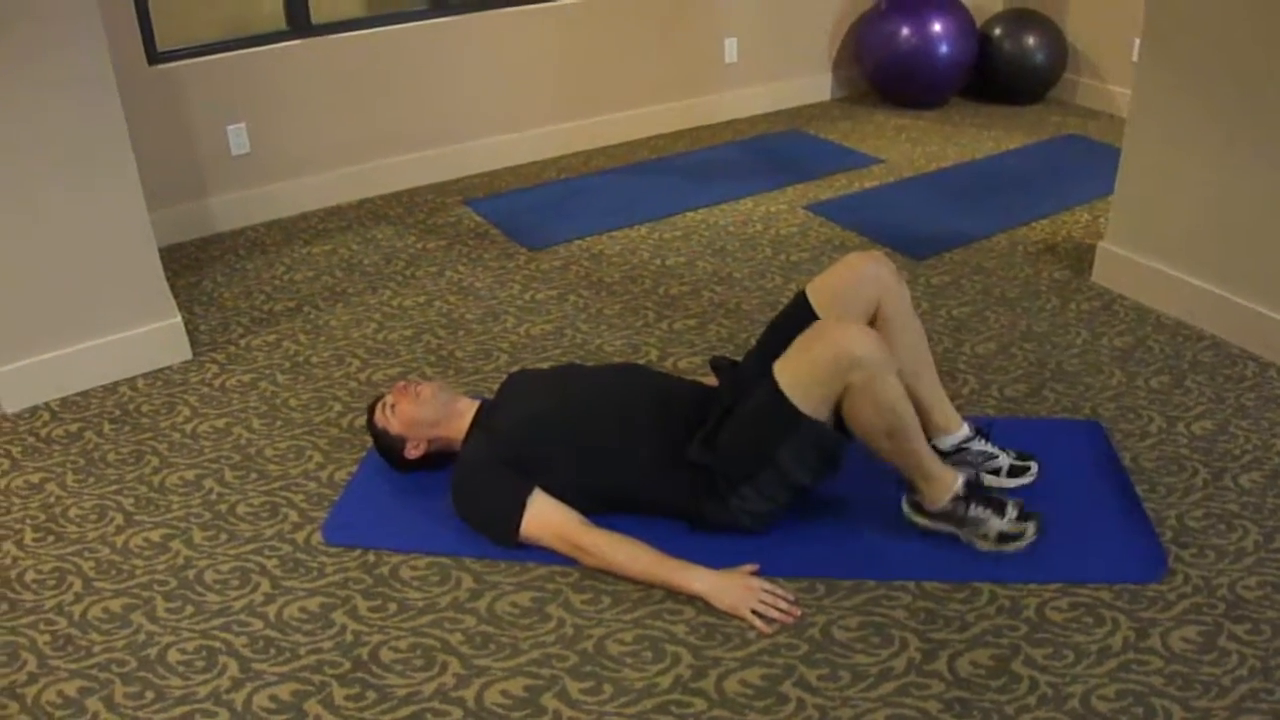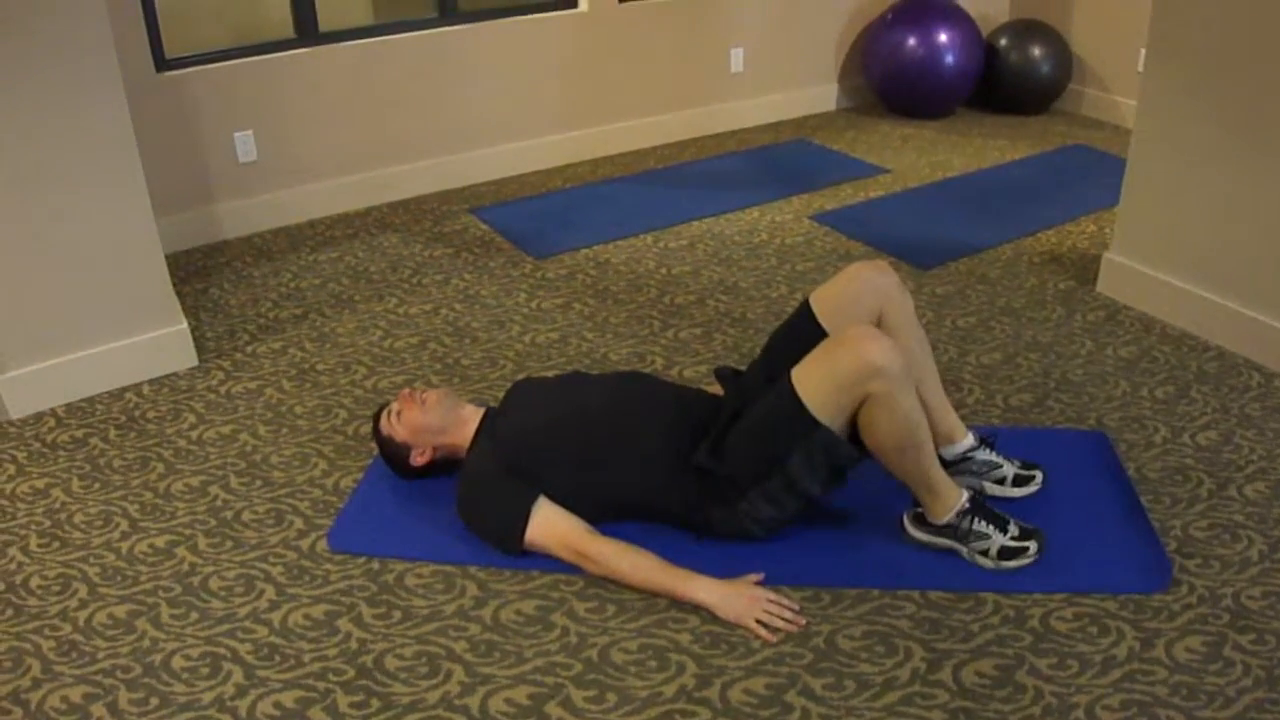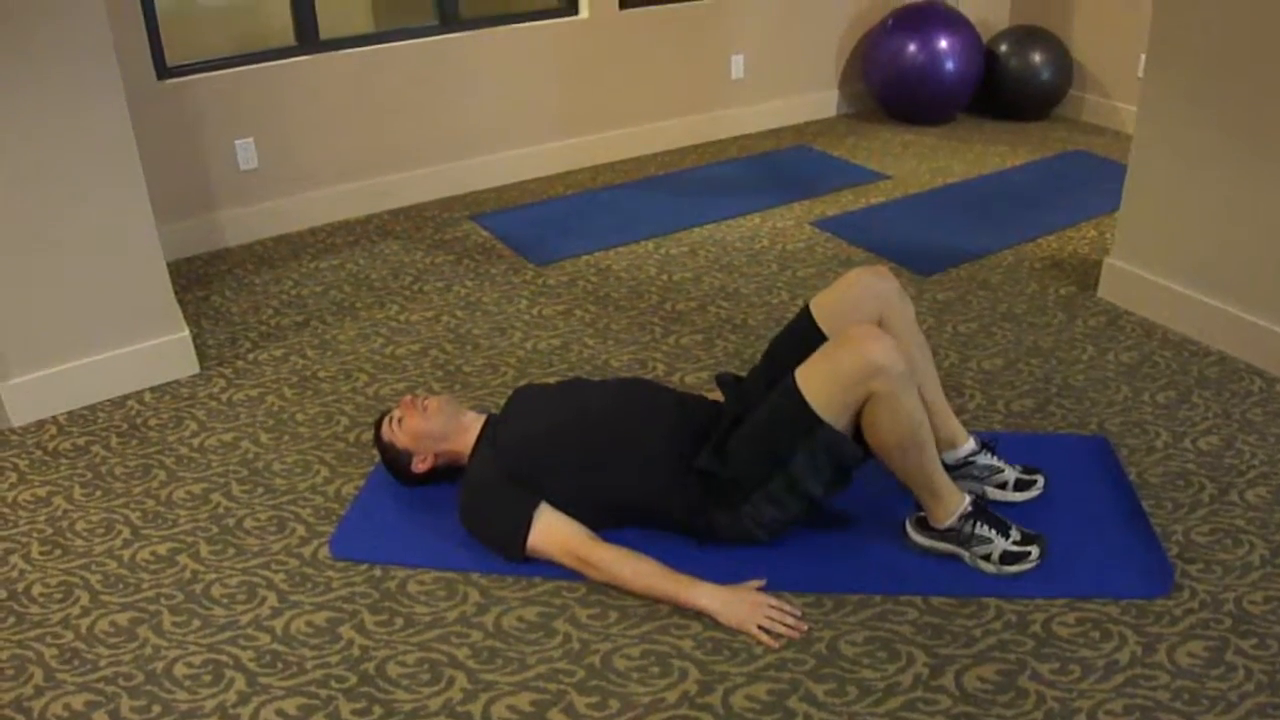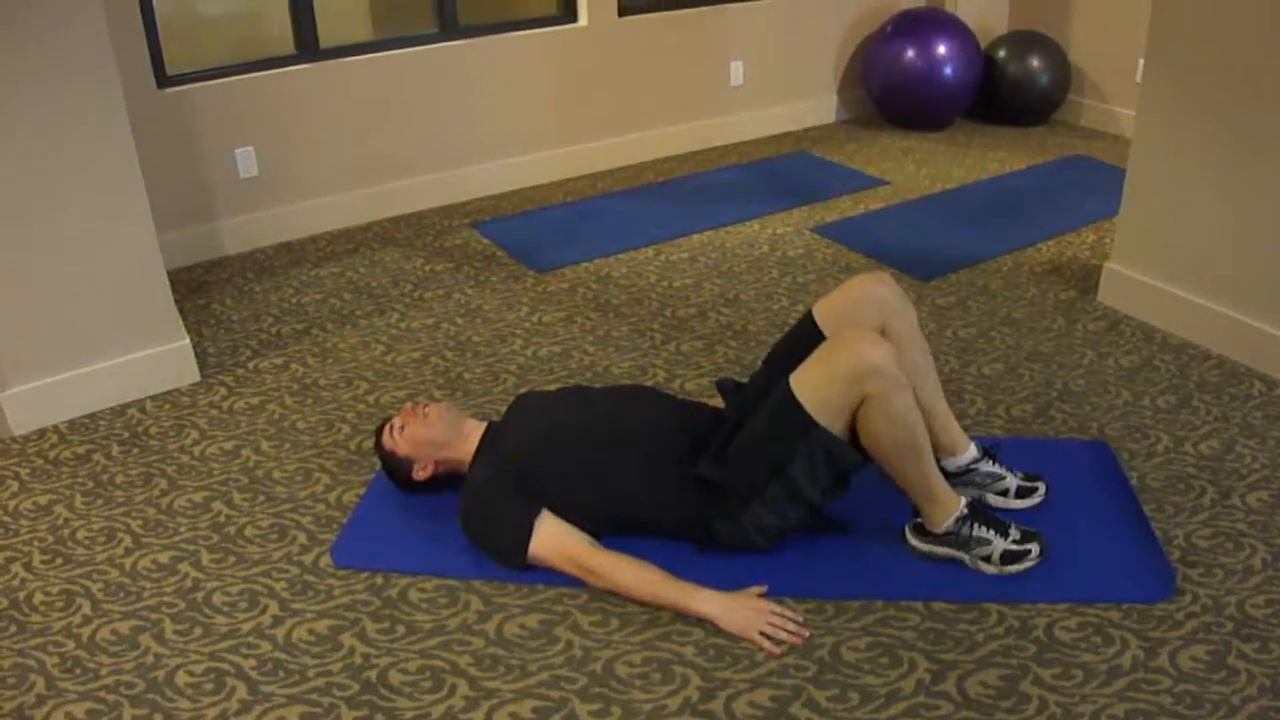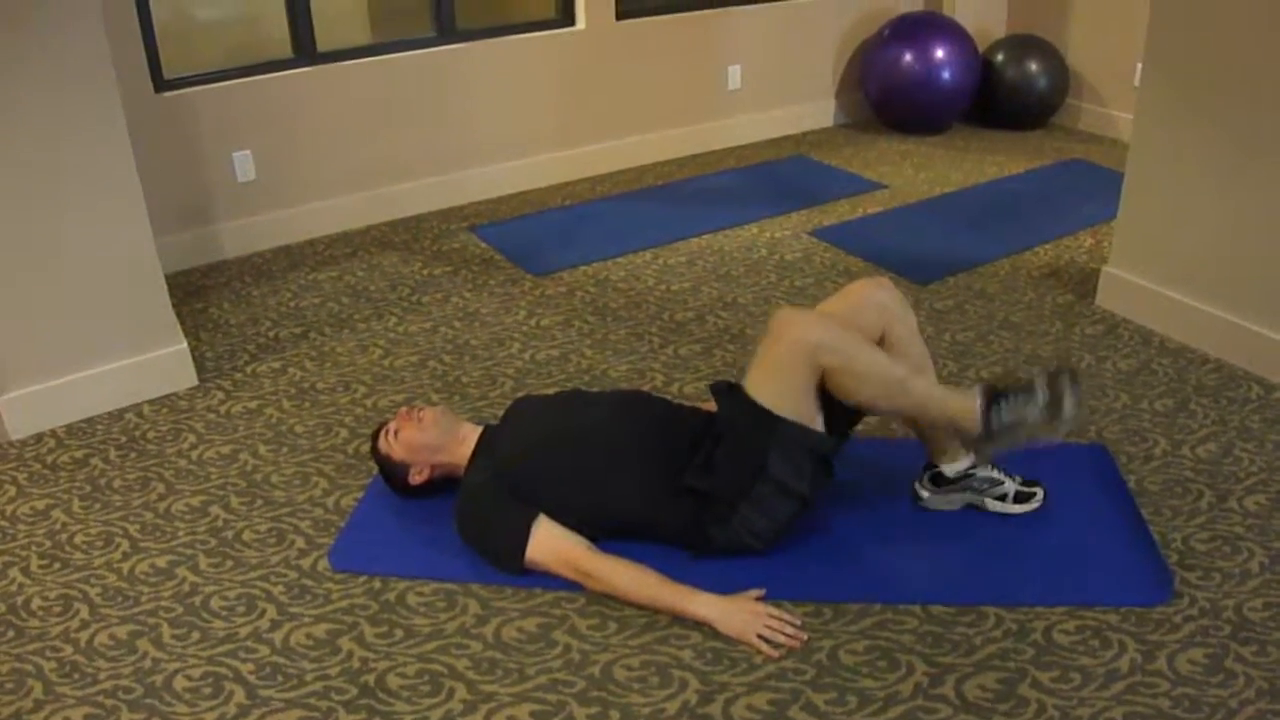
dt=0.3s
person 1, frame 1
left shoulder: (518, 391)
right shoulder: (480, 477)
right elbow: (579, 538)
left wrist: (717, 385)
right wrist: (706, 582)
left hip: (725, 399)
right hip: (729, 480)
left knee: (871, 272)
right knee: (850, 346)
left ankle: (951, 439)
right ankle: (942, 493)
person 1, frame 2
left shoulder: (524, 396)
right shoulder: (484, 485)
right elbow: (584, 547)
left wrist: (723, 391)
right wrist: (710, 592)
left hip: (729, 409)
right hip: (734, 489)
left knee: (872, 282)
right knee: (870, 356)
left ankle: (956, 451)
right ankle: (945, 512)
person 1, frame 3
left shoulder: (526, 404)
right shoulder: (487, 491)
right elbow: (585, 553)
left wrist: (723, 397)
right wrist: (712, 598)
left hip: (730, 414)
right hip: (737, 492)
left knee: (873, 287)
right knee: (874, 356)
left ankle: (958, 454)
right ankle: (948, 516)
person 1, frame 4
left shoulder: (525, 411)
right shoulder: (487, 499)
right elbow: (587, 561)
left wrist: (722, 404)
right wrist: (714, 605)
left hip: (728, 424)
right hip: (736, 500)
left knee: (875, 294)
right knee: (865, 358)
left ankle: (960, 461)
right ankle: (944, 518)
person 1, frame 5
left shoulder: (522, 416)
right shoulder: (483, 505)
right elbow: (586, 565)
left wrist: (720, 404)
right wrist: (714, 608)
left hip: (717, 433)
right hip: (732, 504)
left knee: (875, 298)
right knee: (797, 330)
left ankle: (955, 467)
right ankle: (978, 413)
